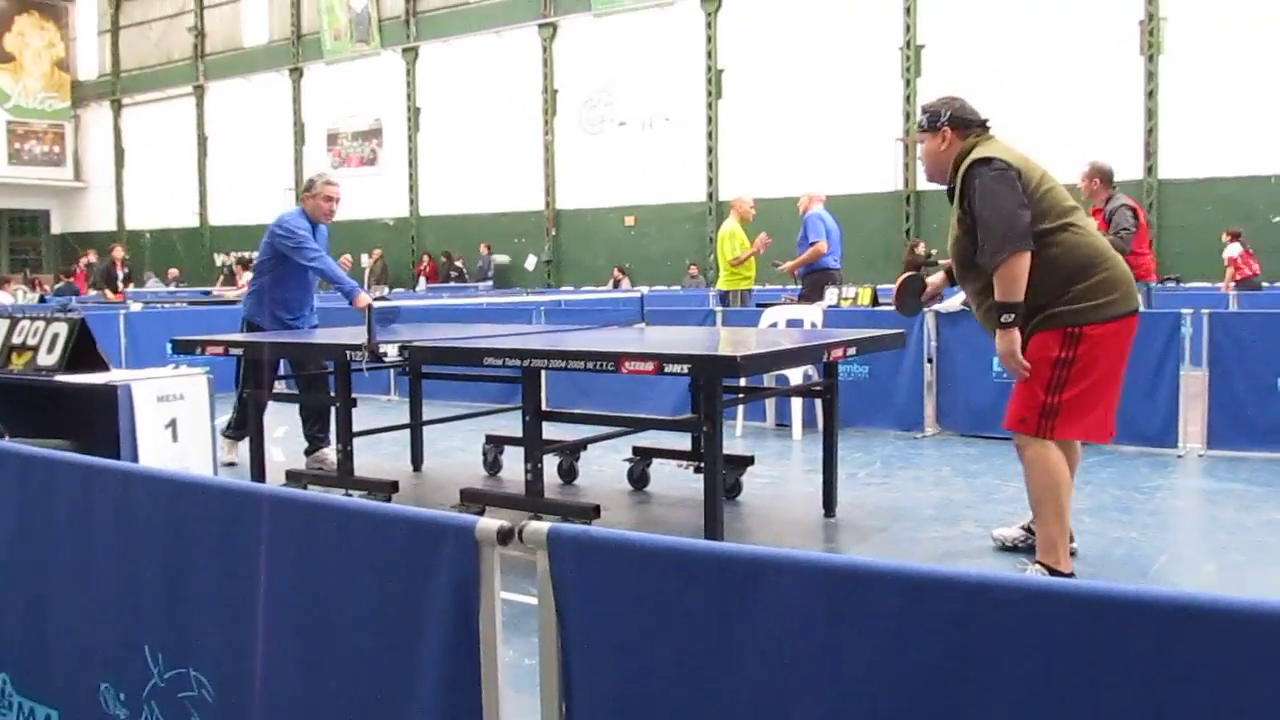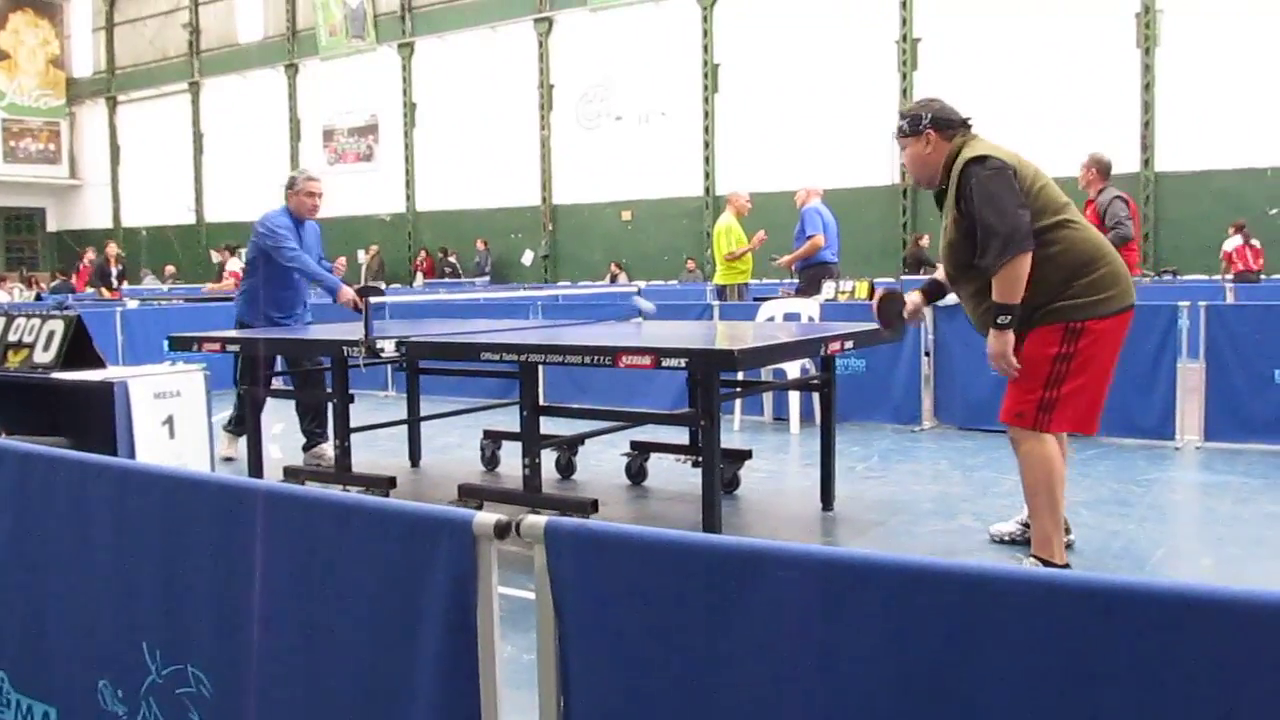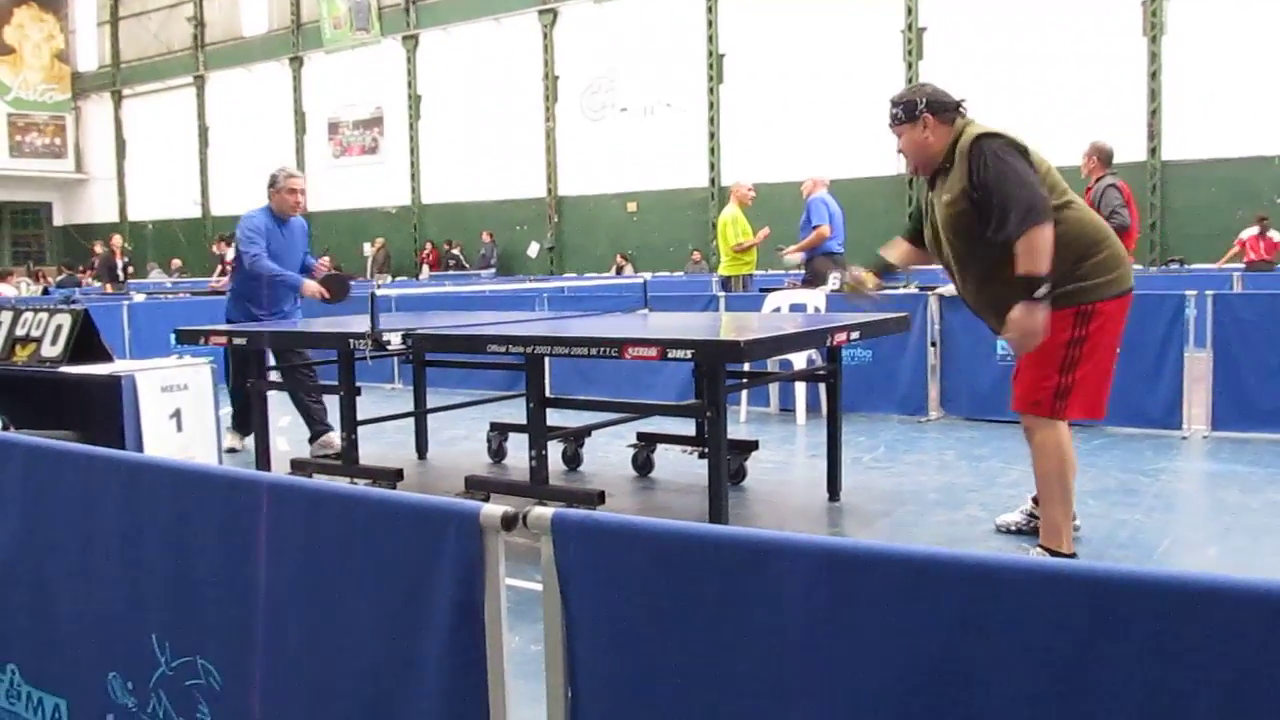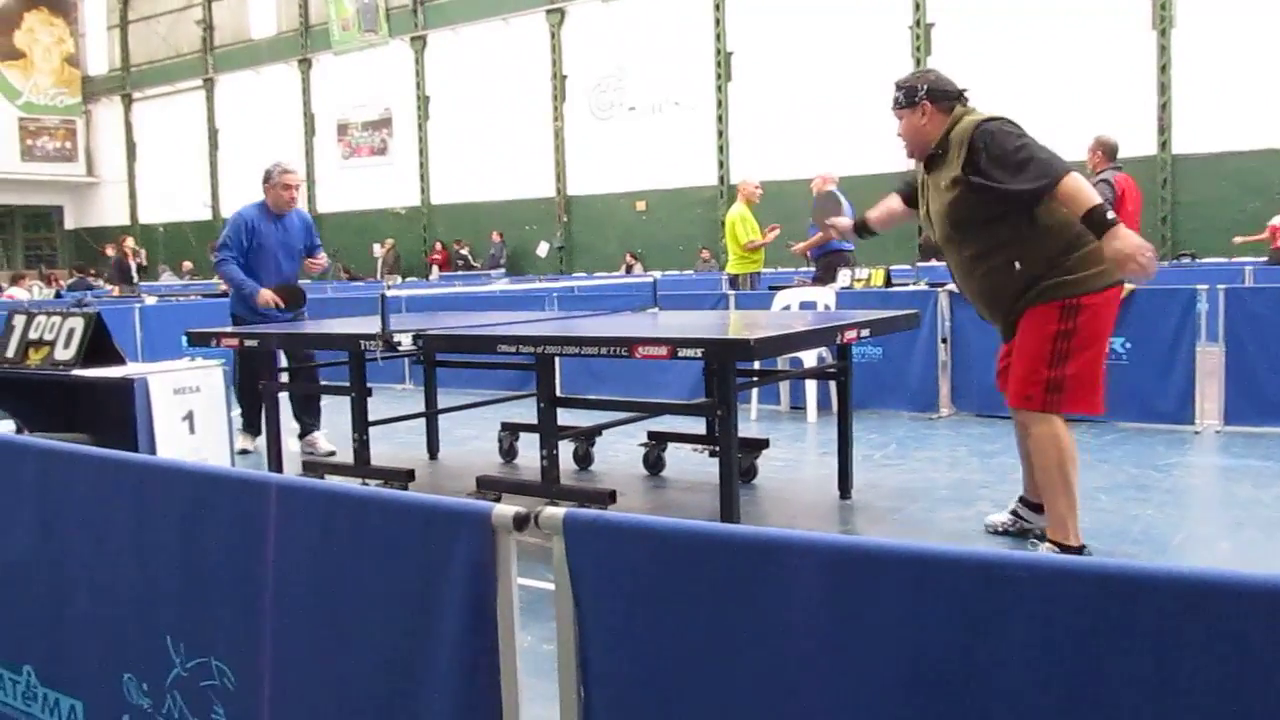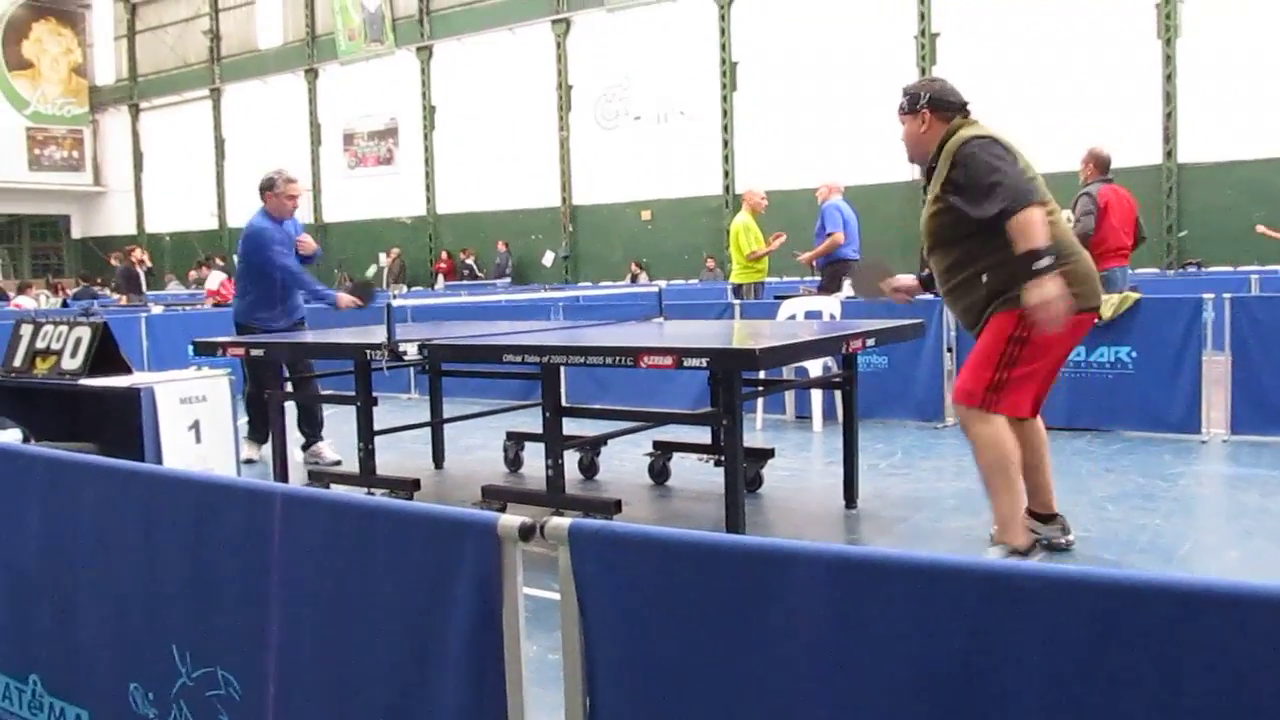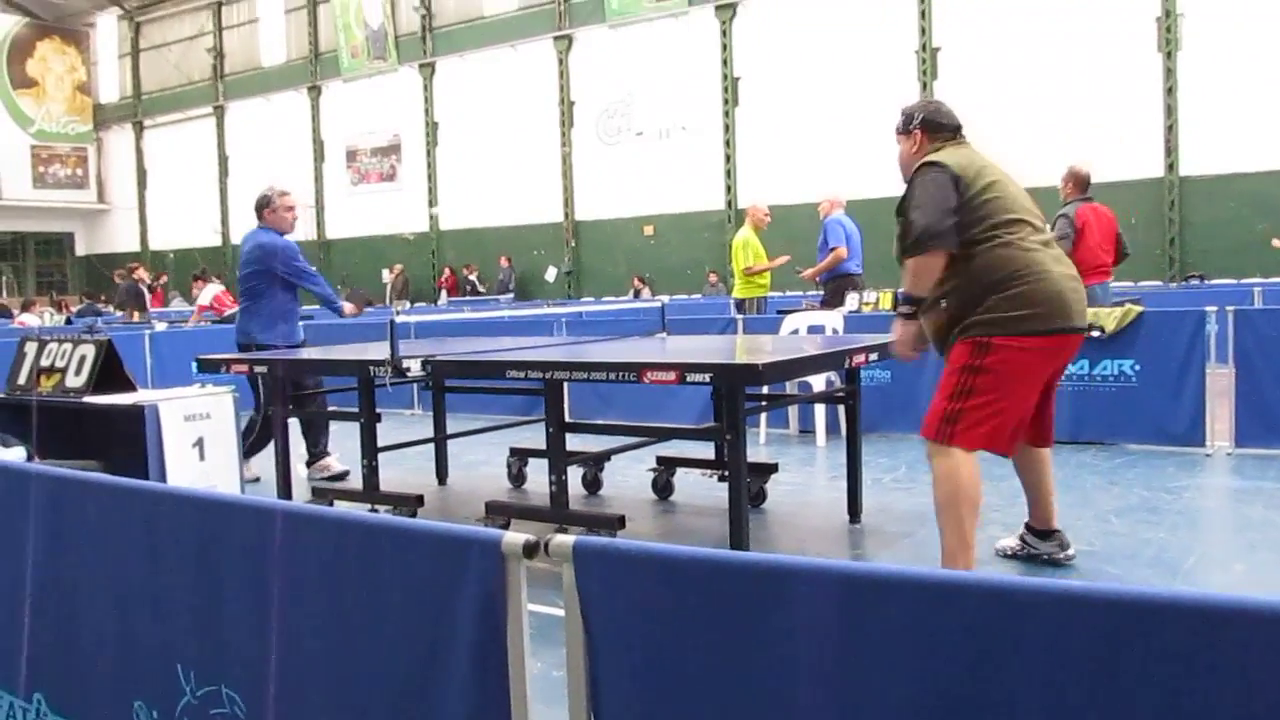
dt=0.2s
person 1, frame 1
left shoulder: (984, 170)
right shoulder: (983, 167)
left elbow: (1012, 248)
right elbow: (991, 250)
left wrist: (1006, 324)
right wrist: (946, 277)
left hip: (1081, 310)
right hip: (1086, 305)
left knee: (1034, 431)
right knee: (1057, 426)
left ankle: (1056, 570)
right ankle: (1050, 528)
person 1, frame 2
left shoulder: (979, 171)
right shoulder: (958, 181)
left elbow: (1011, 249)
right elbow: (967, 260)
left wrist: (1002, 325)
right wrist: (923, 294)
left hip: (1078, 304)
right hip: (1062, 304)
left knee: (1028, 425)
right knee: (1044, 420)
left ankle: (1050, 561)
right ankle: (1045, 520)
person 1, frame 3
left shoulder: (985, 153)
right shoulder: (942, 178)
left elbow: (1033, 222)
right elbow: (920, 242)
left wrist: (1031, 298)
right wrist: (877, 270)
left hip: (1075, 293)
right hip: (1056, 296)
left knee: (1041, 411)
right knee: (1036, 403)
left ankle: (1058, 551)
right ankle: (1047, 506)
person 1, frame 4
left shoulder: (983, 135)
right shoulder: (939, 159)
left elbow: (1053, 175)
right elbow: (910, 199)
left wrist: (1108, 226)
right wrist: (860, 225)
left hip: (1067, 281)
right hip: (1034, 288)
left knee: (1035, 408)
right knee: (1023, 399)
left ankle: (1067, 543)
right ankle: (1037, 507)
person 1, frame 5
left shoulder: (971, 149)
right shoulder: (952, 158)
left elbow: (1020, 204)
left wrist: (1041, 271)
right wrist: (923, 282)
left hip: (1039, 299)
right hip: (1029, 301)
left knee: (978, 406)
right knee: (1015, 407)
left ankle: (1016, 548)
right ankle: (1044, 519)
person 1, frame 6
left shoulder: (935, 170)
right shoulder: (982, 170)
left elbow: (927, 242)
left wrist: (908, 312)
right wrist: (938, 318)
left hip: (1011, 321)
right hip: (1057, 313)
left knee: (949, 441)
right knee: (1021, 428)
right ankle: (1043, 534)
person 2, frame 1
left shoulder: (321, 230)
right shoulder: (288, 225)
right elbow: (314, 262)
left wrist: (339, 266)
right wrist: (354, 292)
left hip: (302, 321)
right hip: (264, 320)
left knee: (317, 385)
right knee: (255, 389)
left ankle: (319, 449)
right ankle: (232, 437)
person 2, frame 2
left shoulder: (313, 229)
right shoulder: (272, 224)
right elbow: (294, 259)
left wrist: (332, 269)
right wrist: (336, 288)
left hip: (297, 319)
right hip: (257, 319)
left knee: (312, 382)
right knee: (253, 388)
left ankle: (317, 445)
right ankle: (233, 432)
person 2, frame 3
left shoulder: (300, 226)
right shoulder: (253, 223)
right elbow: (256, 263)
left wrist: (316, 268)
right wrist: (299, 283)
left hip: (286, 314)
right hip: (246, 316)
left knee: (302, 375)
right knee: (244, 380)
left ankle: (322, 435)
right ankle: (239, 430)
person 2, frame 4
left shoulder: (303, 219)
right shoulder: (245, 219)
left elbow: (315, 250)
right elbow: (223, 261)
left wrist: (319, 260)
right wrist: (254, 290)
left hip: (290, 311)
right hip: (250, 314)
left knee: (305, 372)
right knee: (251, 377)
left ankle: (310, 433)
right ankle: (249, 430)
person 2, frame 5
left shoulder: (291, 223)
right shoulder: (258, 230)
left elbow: (302, 264)
right elbow: (290, 273)
left wrist: (309, 252)
right wrist: (333, 297)
left hip: (290, 318)
right hip: (257, 322)
left knee: (305, 381)
right knee: (263, 387)
left ankle: (313, 443)
right ankle: (254, 439)
person 2, frame 6
left shoulder: (252, 241)
right shoulder: (276, 246)
right elbow: (310, 280)
right wrist: (339, 304)
left hip: (284, 337)
right hip: (263, 340)
left knee: (312, 396)
right knee: (270, 408)
left ankle: (319, 459)
right ankle: (239, 458)
